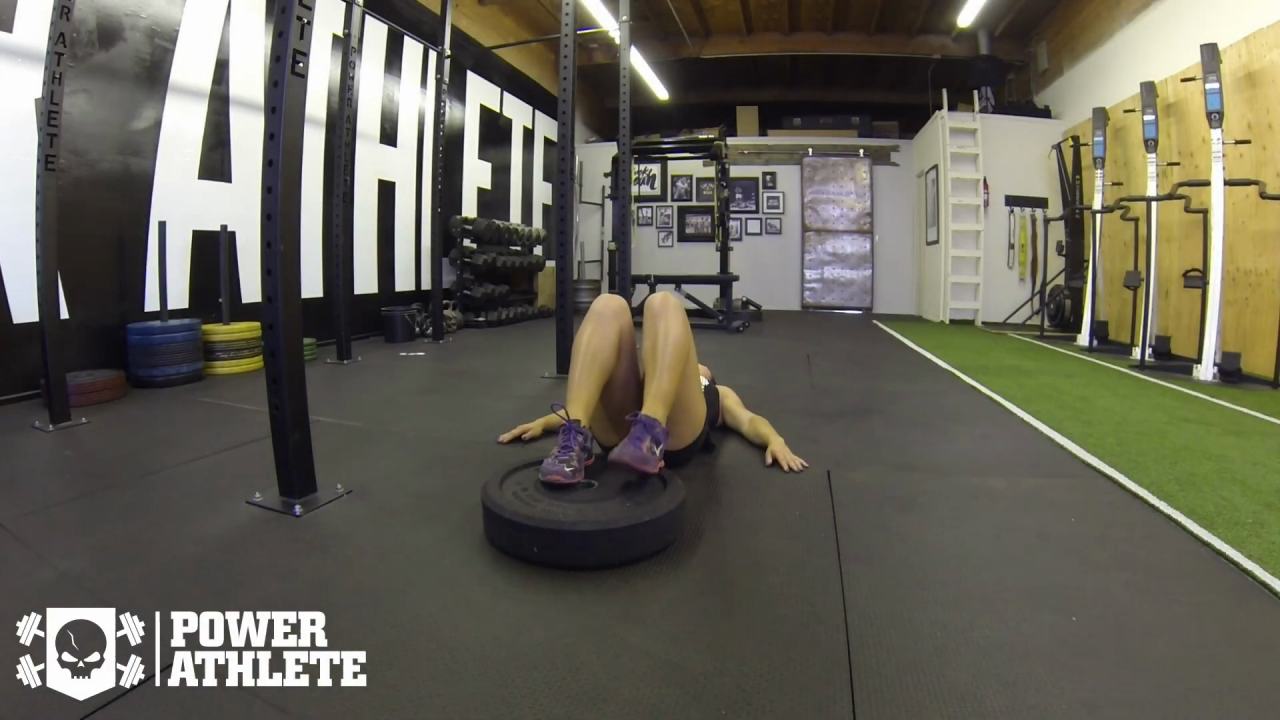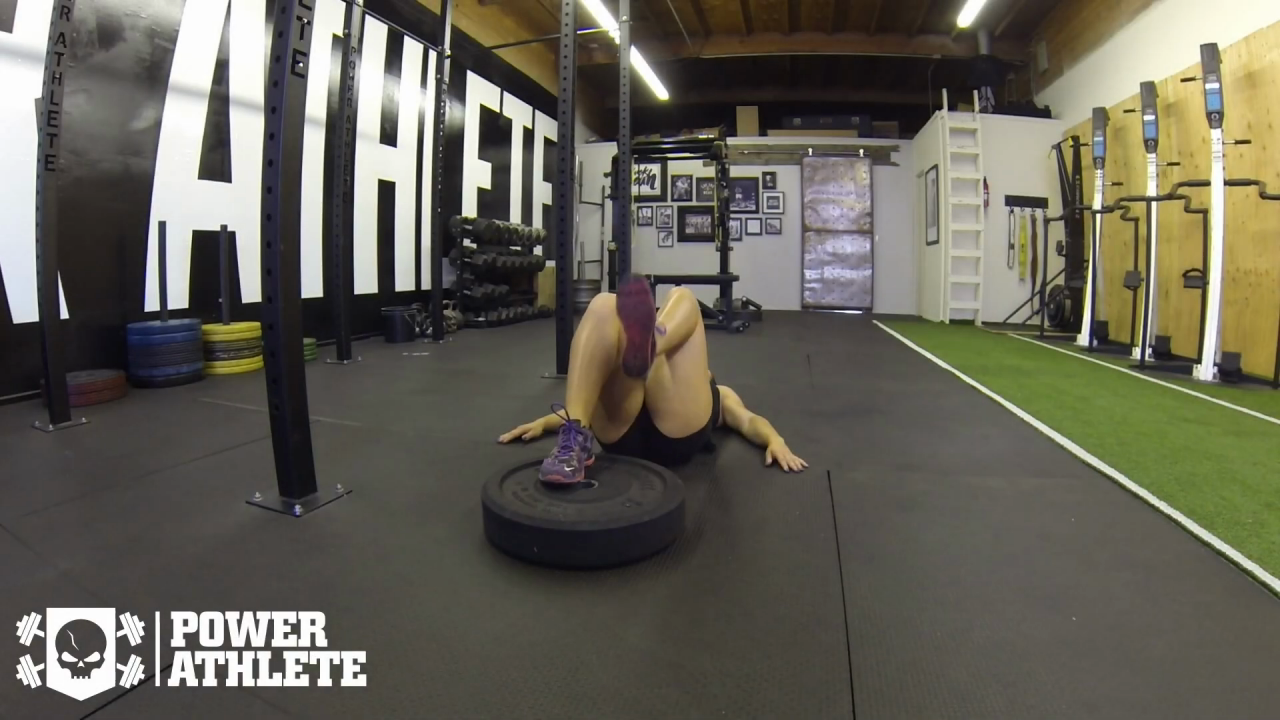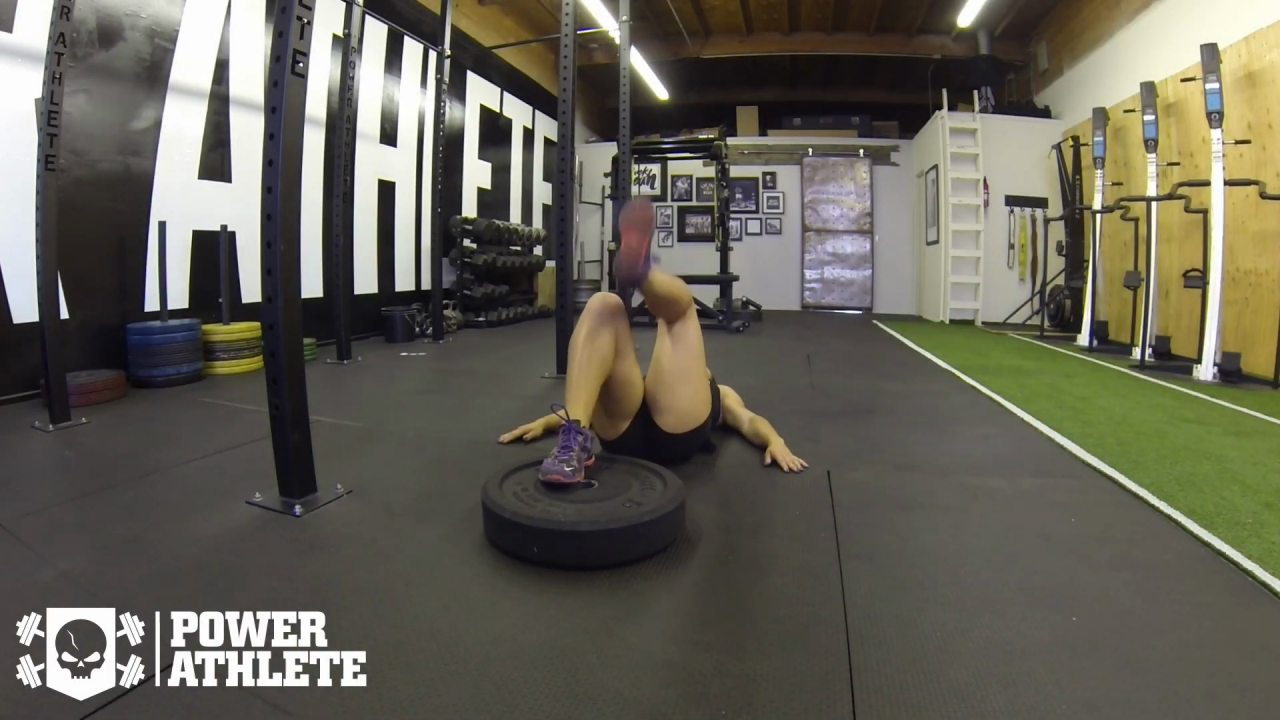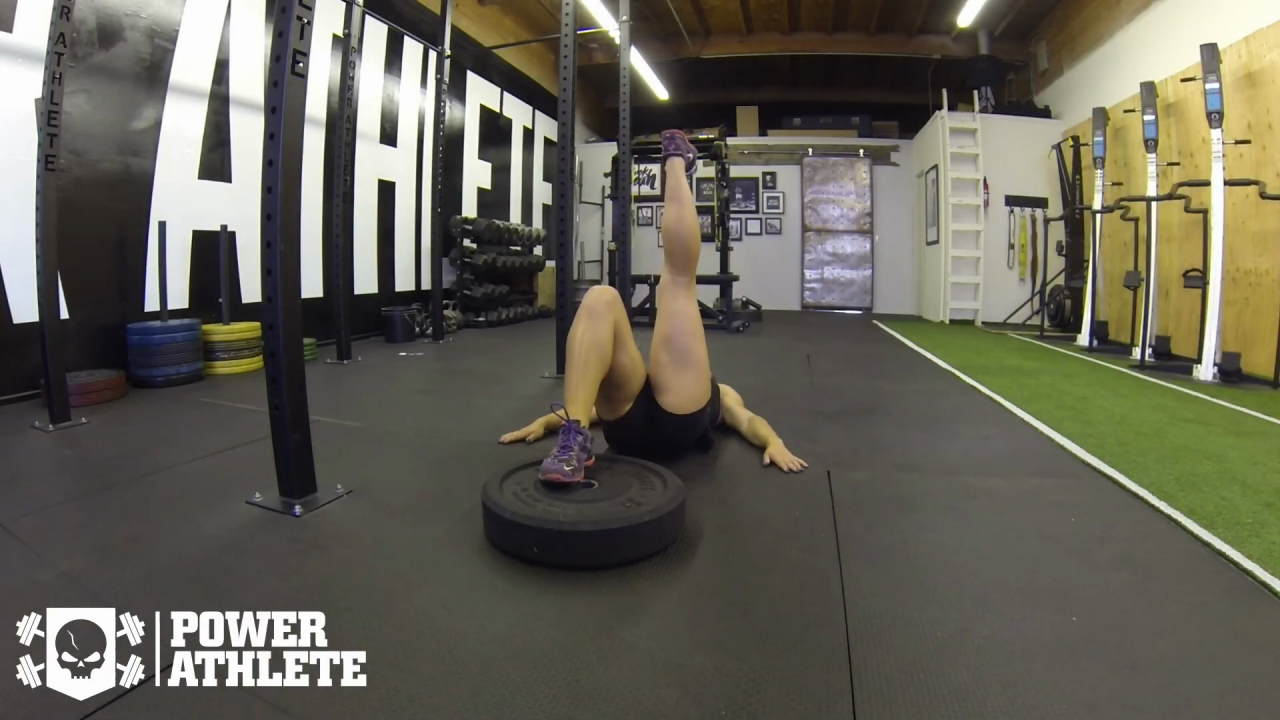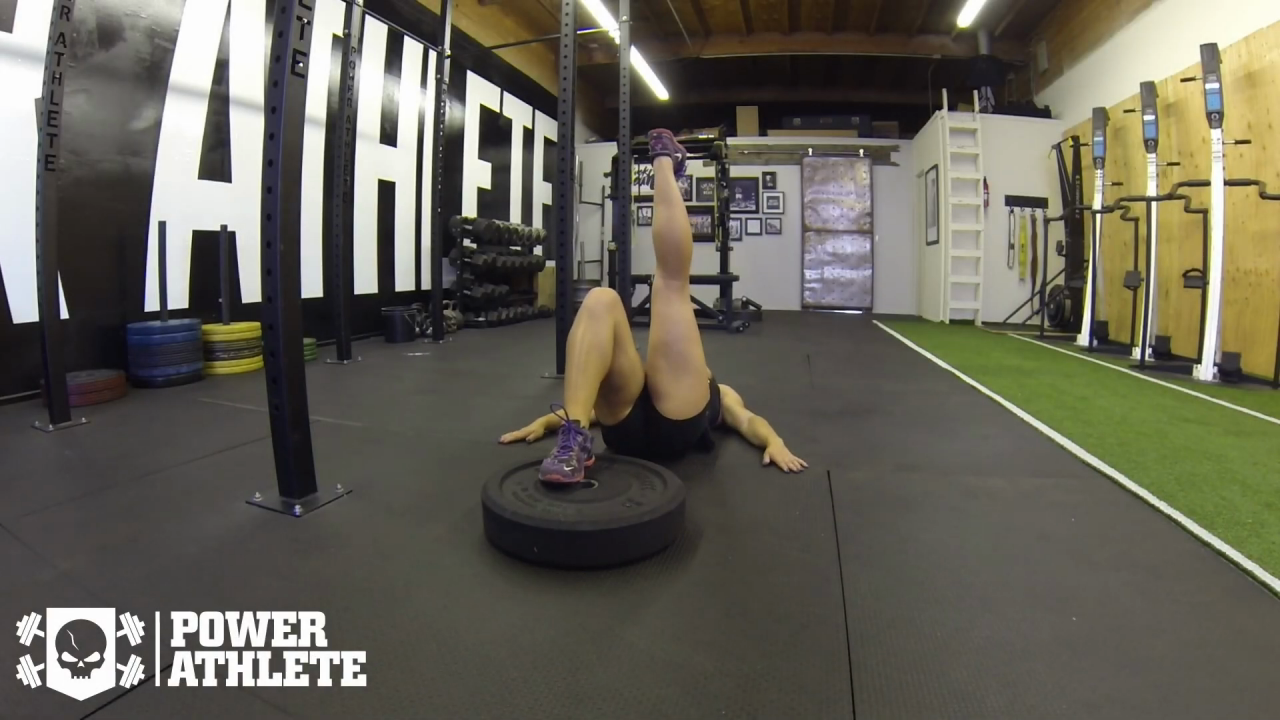
dt=0.5s
person 1, frame 1
left shoulder: (719, 394)
left elbow: (747, 420)
right elbow: (601, 404)
left wrist: (775, 440)
right wrist: (543, 422)
left hip: (676, 435)
right hip: (619, 422)
left knee: (663, 304)
right knee: (609, 306)
left ankle: (650, 430)
right ankle: (575, 438)
person 1, frame 2
left shoulder: (720, 394)
left elbow: (747, 420)
right elbow: (595, 401)
left wrist: (775, 440)
right wrist: (543, 423)
left hip: (677, 433)
right hip: (622, 431)
left knee: (681, 299)
right knee: (605, 306)
left ankle: (646, 345)
right ankle: (574, 440)
person 1, frame 3
left shoulder: (719, 393)
left elbow: (748, 420)
left wrist: (775, 440)
right wrist: (546, 421)
left hip: (678, 428)
right hip: (624, 428)
left knee: (677, 306)
right knee: (604, 306)
left ankle: (640, 273)
right ankle: (574, 440)
person 1, frame 4
left shoulder: (720, 393)
right shoulder: (635, 386)
left elbow: (747, 420)
right elbow: (598, 403)
left wrist: (774, 442)
right wrist: (544, 422)
left hip: (678, 419)
right hip: (629, 420)
left knee: (678, 279)
right knee: (600, 298)
right ankle: (574, 438)
person 1, frame 5
left shoulder: (720, 393)
right shoulder: (640, 382)
left elbow: (747, 420)
right elbow: (598, 404)
left wrist: (774, 442)
right wrist: (545, 421)
left hip: (676, 425)
right hip: (627, 427)
right knee: (601, 301)
right ankle: (573, 439)
